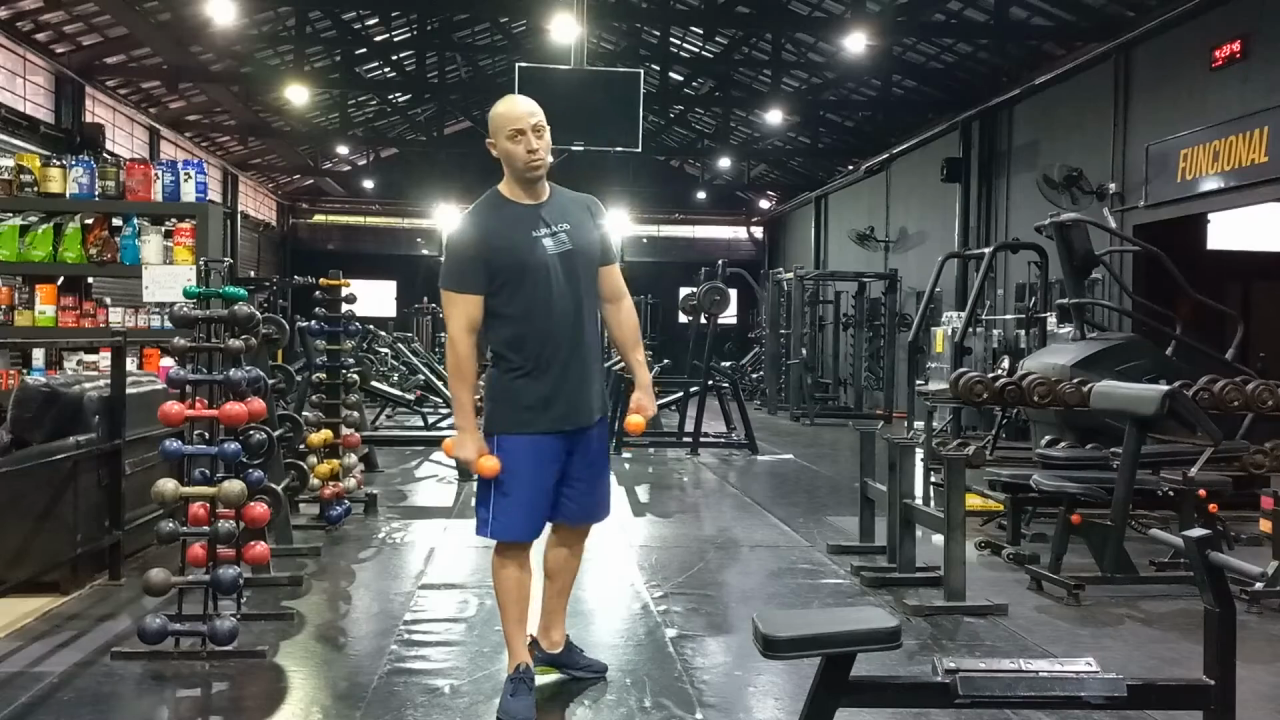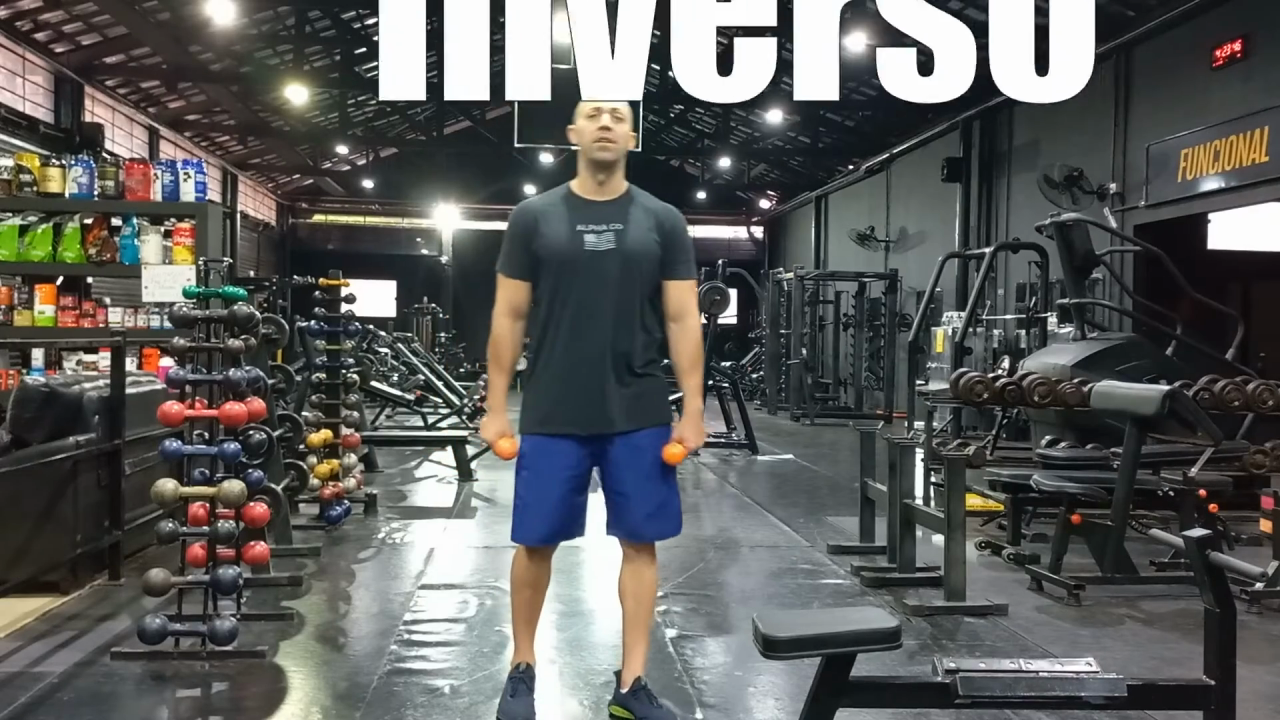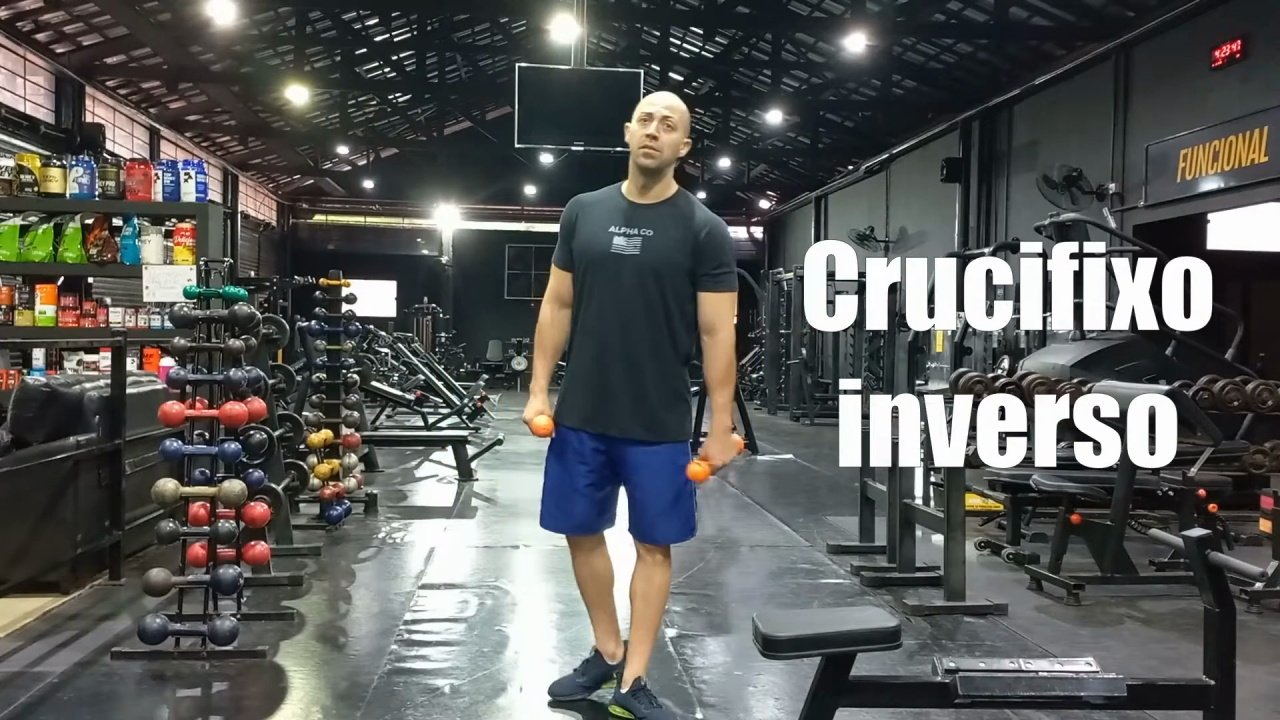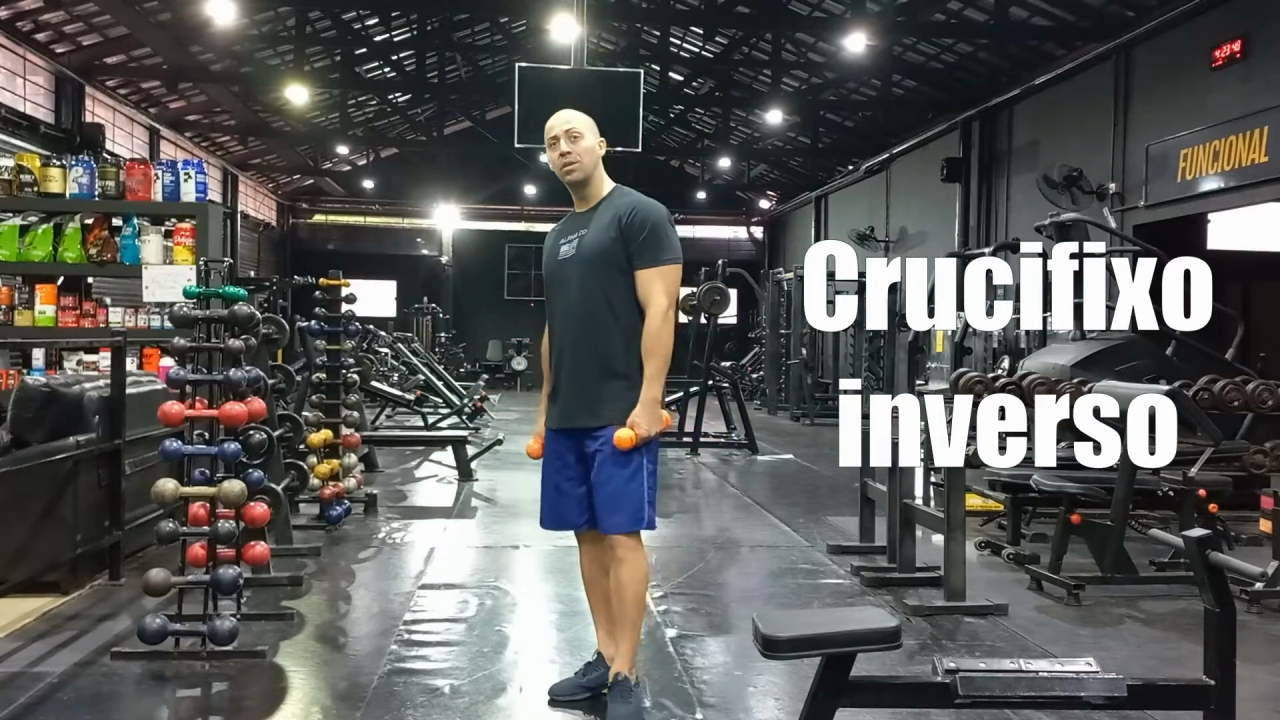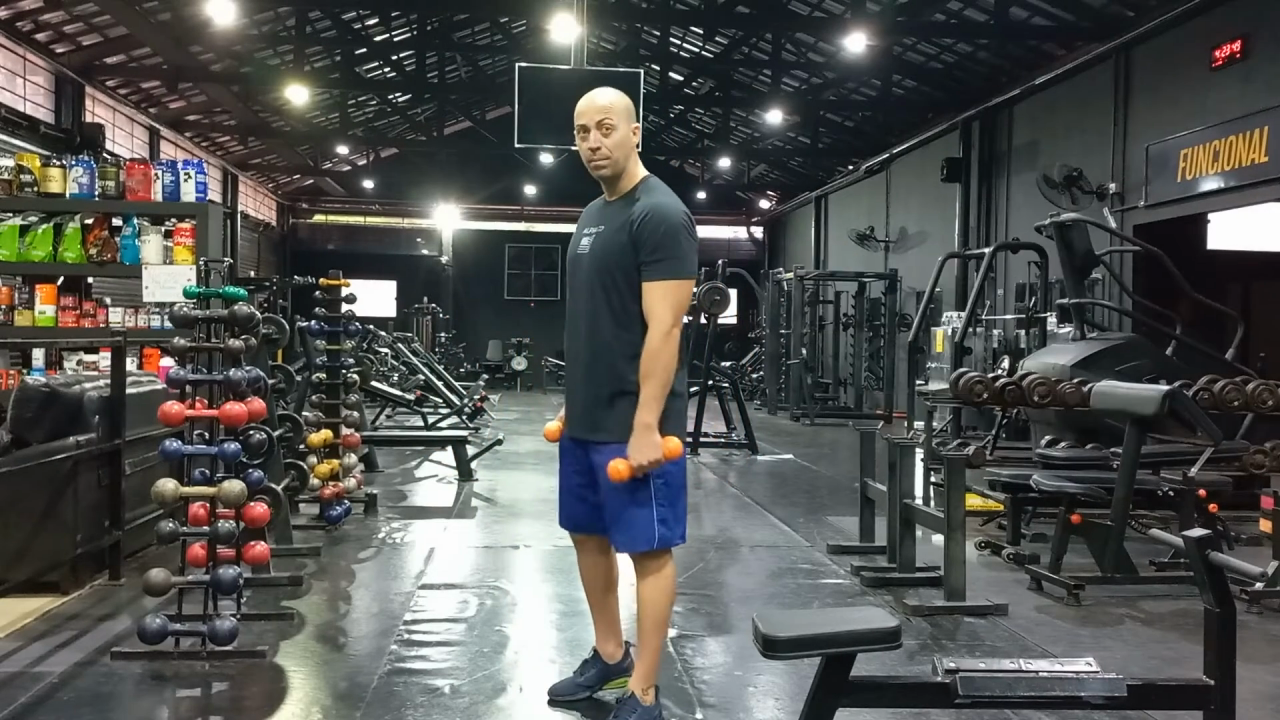
dt=1s
person 1, frame 1
left shoulder: (585, 210)
right shoulder: (477, 229)
left elbow: (615, 300)
right elbow: (461, 333)
left wrist: (641, 379)
right wrist: (467, 428)
left hip: (587, 408)
right hip: (521, 417)
left knee: (574, 525)
right knee: (514, 539)
left ankle: (552, 641)
right ankle: (520, 669)
person 1, frame 2
left shoulder: (662, 221)
right shoulder: (533, 218)
left elbow: (683, 319)
right elbow: (509, 316)
left wrist: (692, 410)
right wrist: (496, 406)
left hip: (638, 414)
right hip: (552, 414)
left knee: (641, 542)
right knee: (537, 542)
right ankle: (522, 668)
person 1, frame 3
left shoulder: (704, 230)
right shoulder: (583, 213)
left elbow: (718, 332)
right elbow: (557, 306)
left wrist: (721, 425)
right wrist: (539, 391)
left hip: (658, 422)
right hip: (582, 414)
left knee: (654, 545)
right knee: (580, 531)
right ankle: (607, 651)
person 1, frame 4
left shoulder: (640, 214)
right shoulder: (557, 236)
left elbow: (660, 311)
left wrist: (650, 400)
right wrist: (545, 408)
left hip: (621, 410)
right hip: (568, 414)
left knee: (621, 534)
right knee: (587, 533)
right ankle: (605, 658)
person 1, frame 5
left shoulder: (660, 215)
right shoulder: (592, 216)
left elbow: (664, 328)
left wrist: (646, 426)
right wrist: (573, 403)
left hip: (633, 422)
right hip: (587, 418)
left knee: (648, 548)
right knee: (588, 535)
right ankle: (609, 655)
